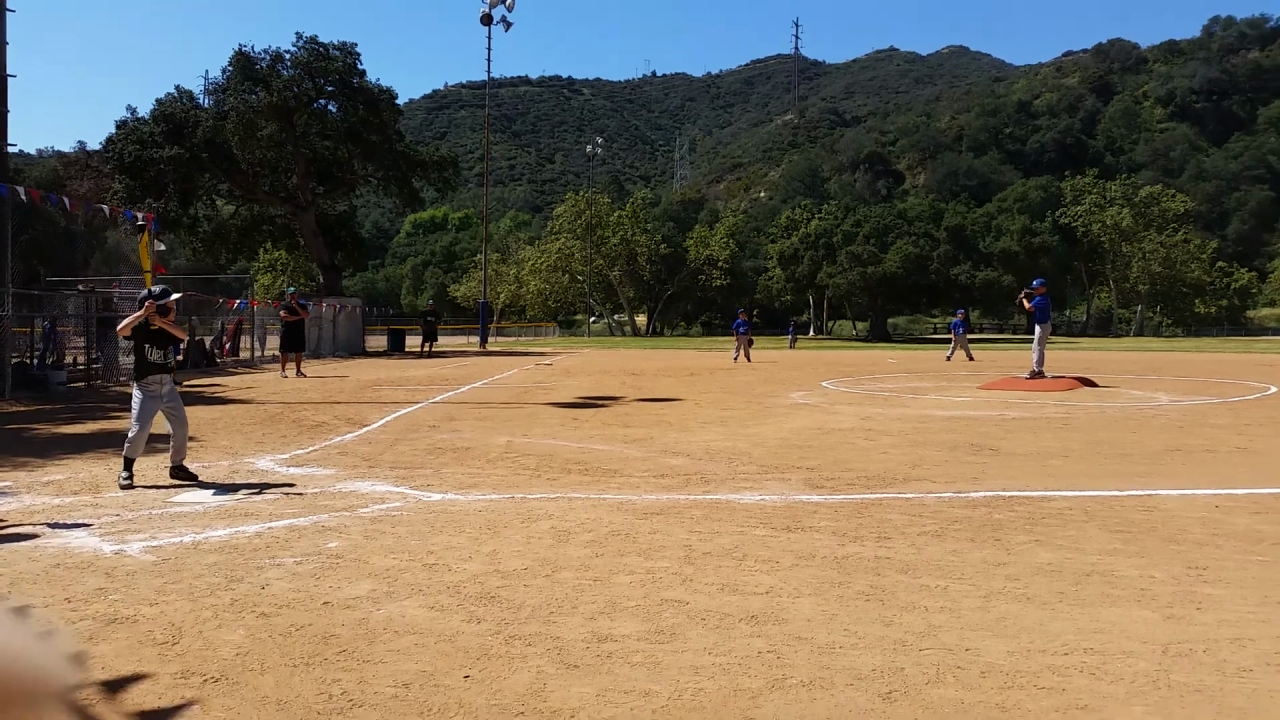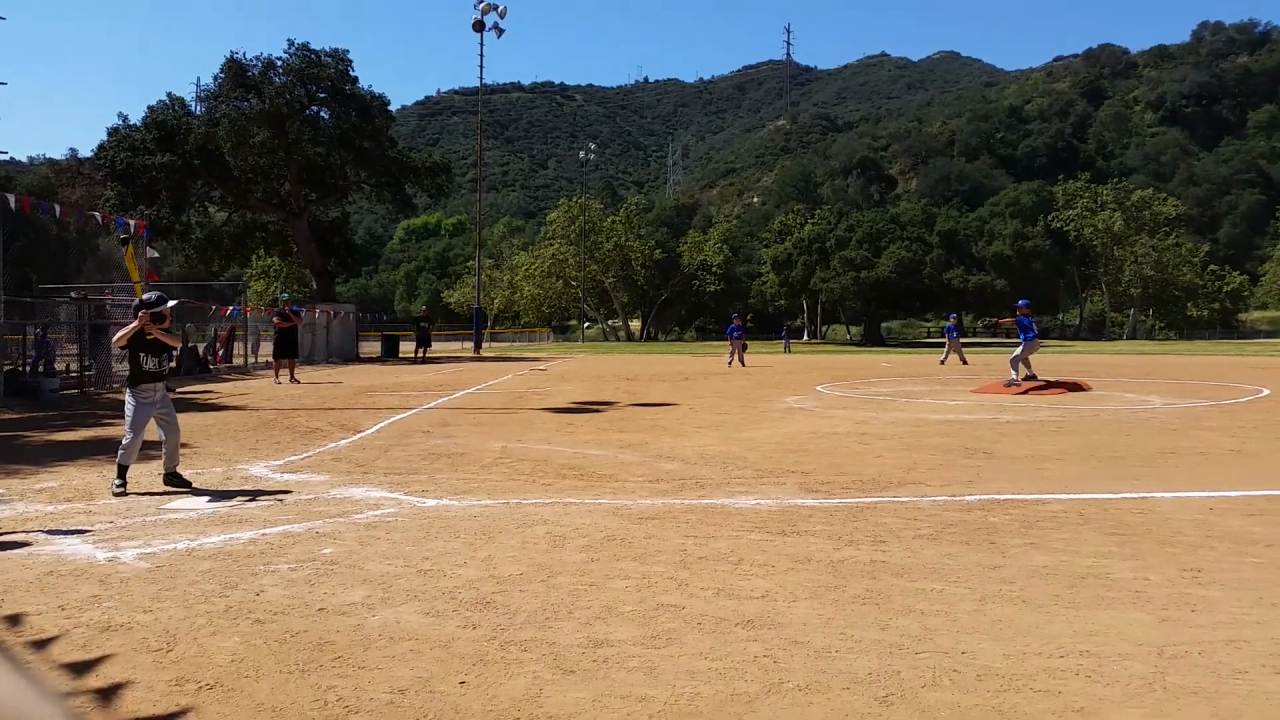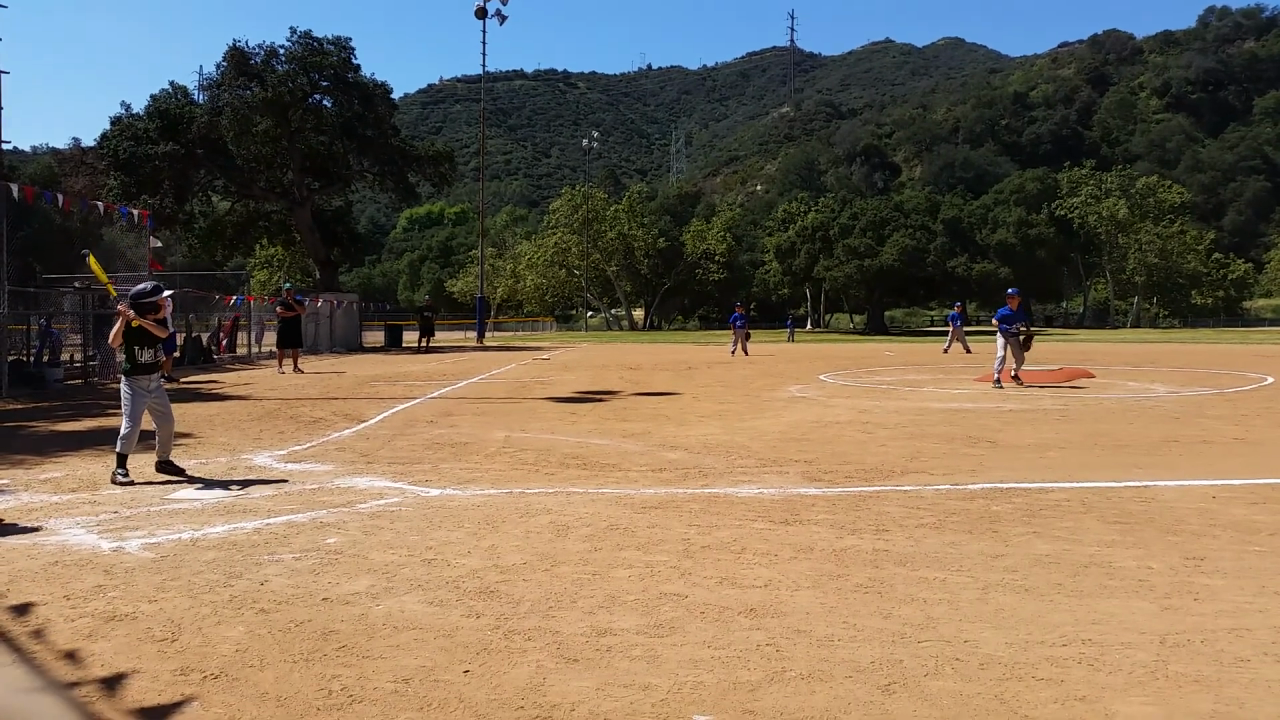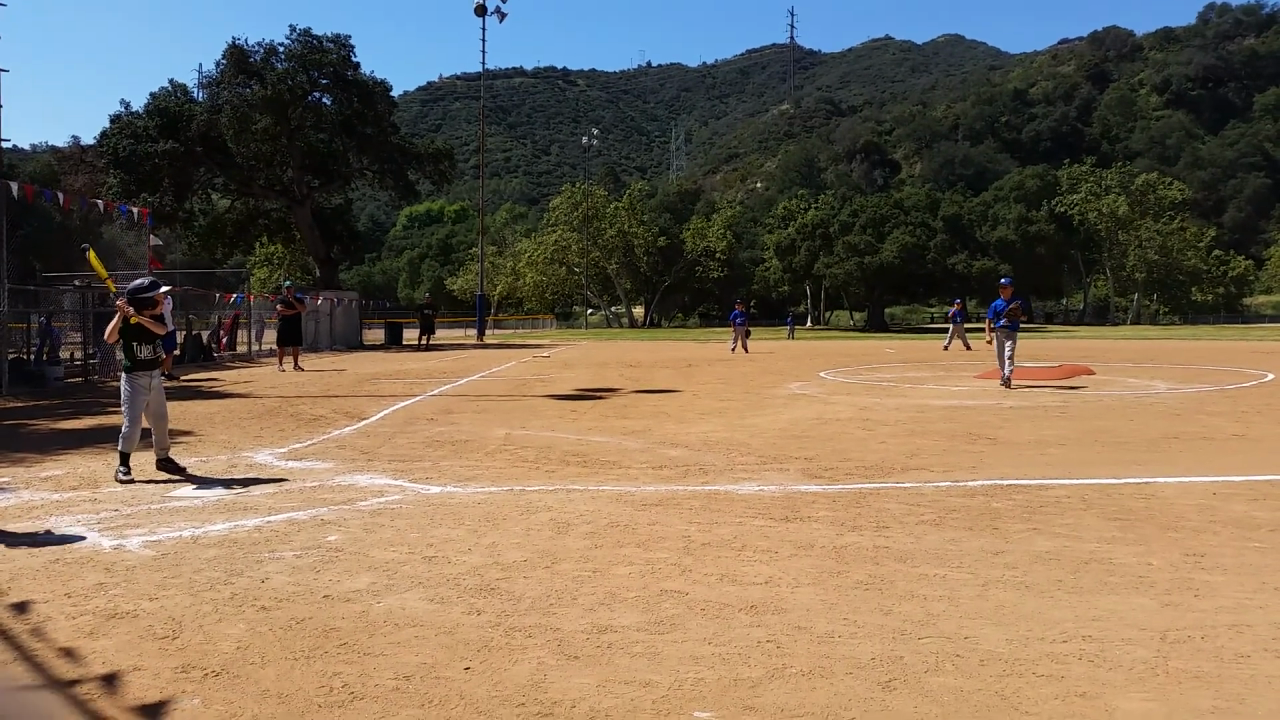
dt=1s
person 1, frame 1
left shoulder: (168, 327)
right shoulder: (141, 327)
left elbow: (183, 334)
right elbow: (120, 330)
left wrist: (161, 323)
right wrist: (142, 313)
left hip: (167, 385)
right hip: (145, 387)
left knee: (180, 426)
right knee: (139, 428)
left ankle: (177, 466)
right ankle: (126, 471)
person 1, frame 2
left shoulder: (164, 334)
right shoulder: (136, 335)
left elbow: (177, 342)
right elbow: (116, 341)
left wrist: (156, 332)
right wrist: (137, 324)
left hip: (160, 392)
right hip: (138, 393)
left knee: (172, 433)
right knee: (133, 435)
left ankle: (170, 473)
right ankle: (120, 478)
person 1, frame 3
left shoulder: (158, 322)
right shoulder: (129, 326)
left elbow: (164, 333)
right elbow: (113, 342)
left wrist: (140, 321)
right wrist: (122, 319)
left hip: (155, 381)
right hip: (133, 383)
left knee: (166, 422)
right knee: (131, 424)
left ankle: (163, 460)
right ankle: (119, 469)
person 1, frame 4
left shoulder: (156, 318)
right shoulder: (126, 323)
left elbow: (162, 330)
right elbow: (109, 338)
left wrist: (139, 318)
right wrist: (120, 314)
left hip: (155, 377)
right hip: (134, 379)
left knee: (160, 420)
right knee: (132, 421)
left ankle: (163, 458)
right ankle: (123, 466)
